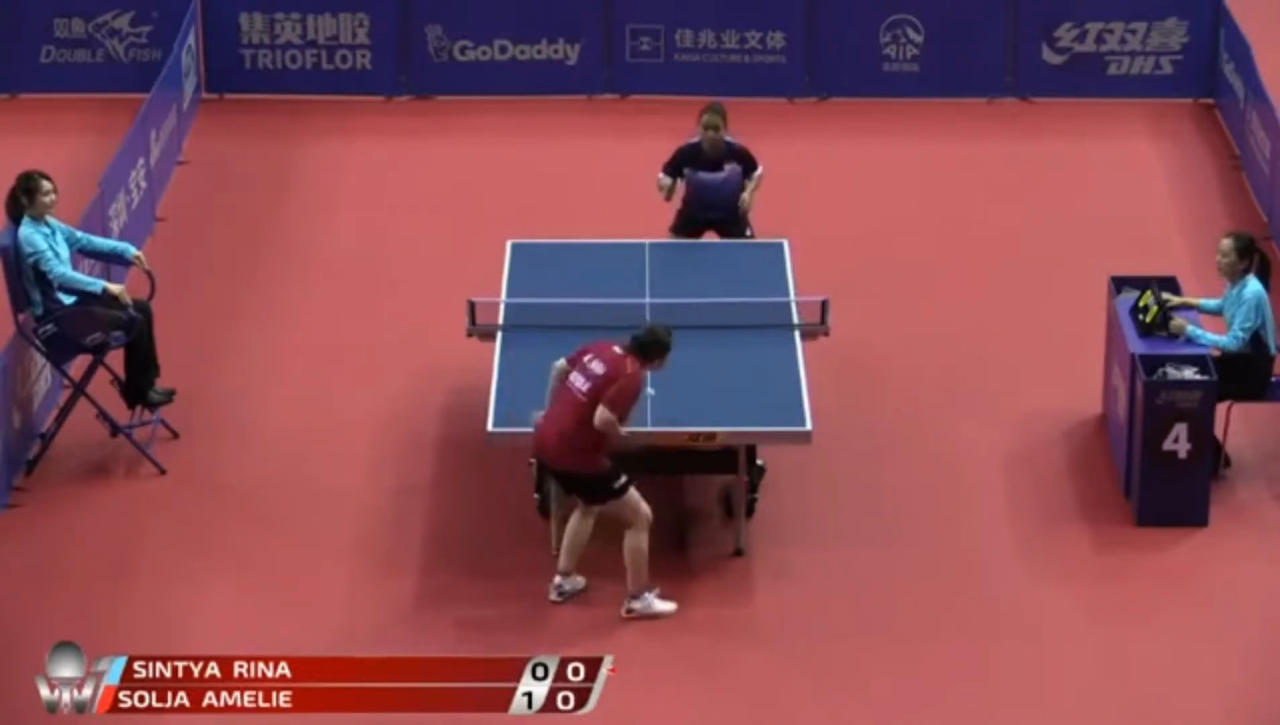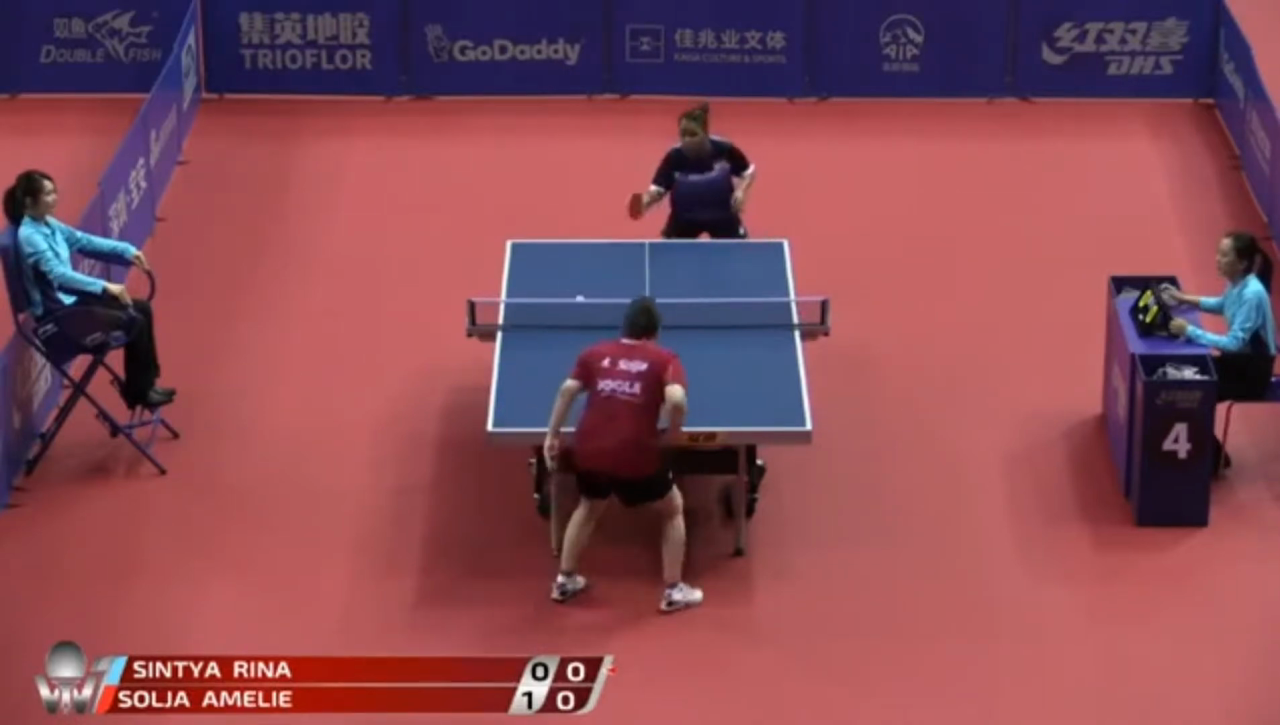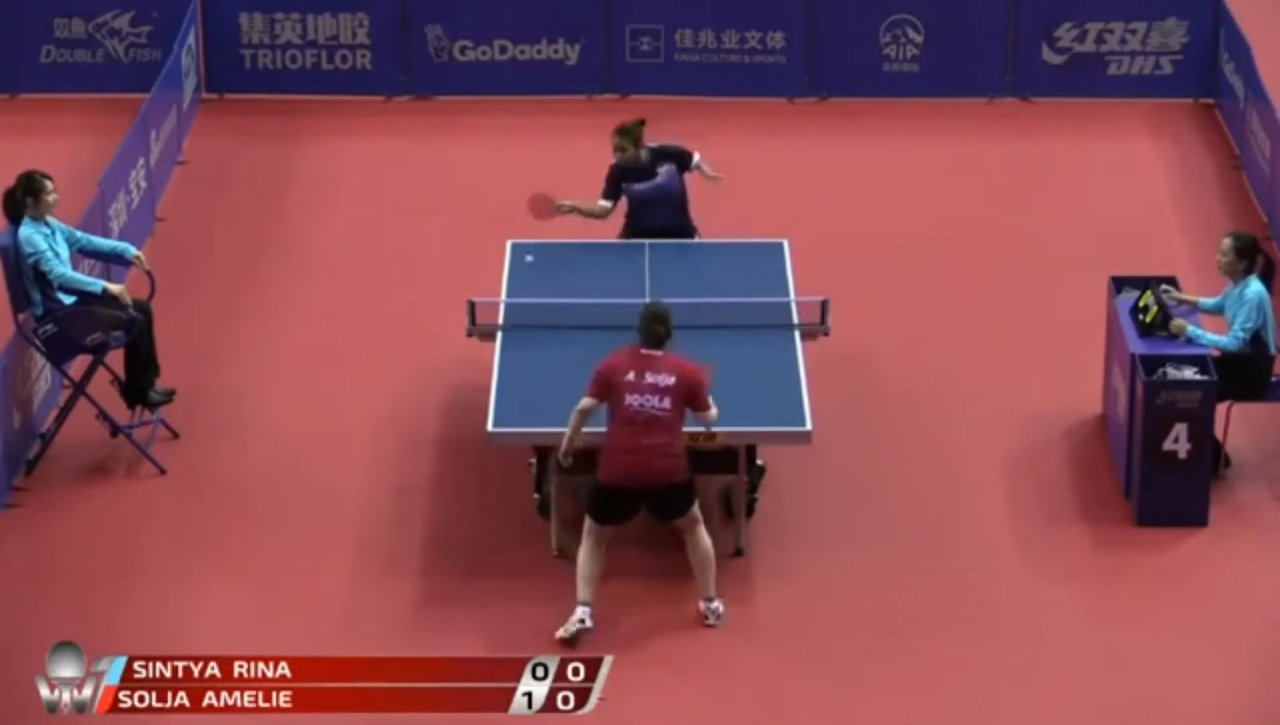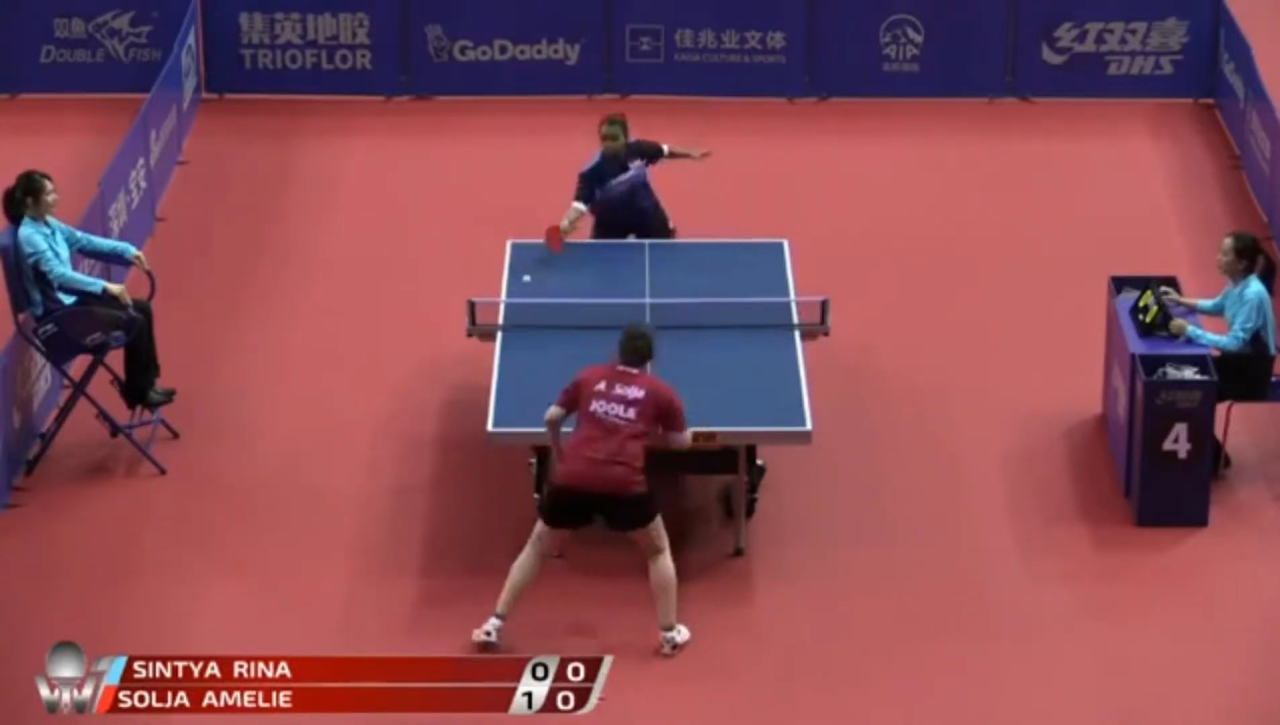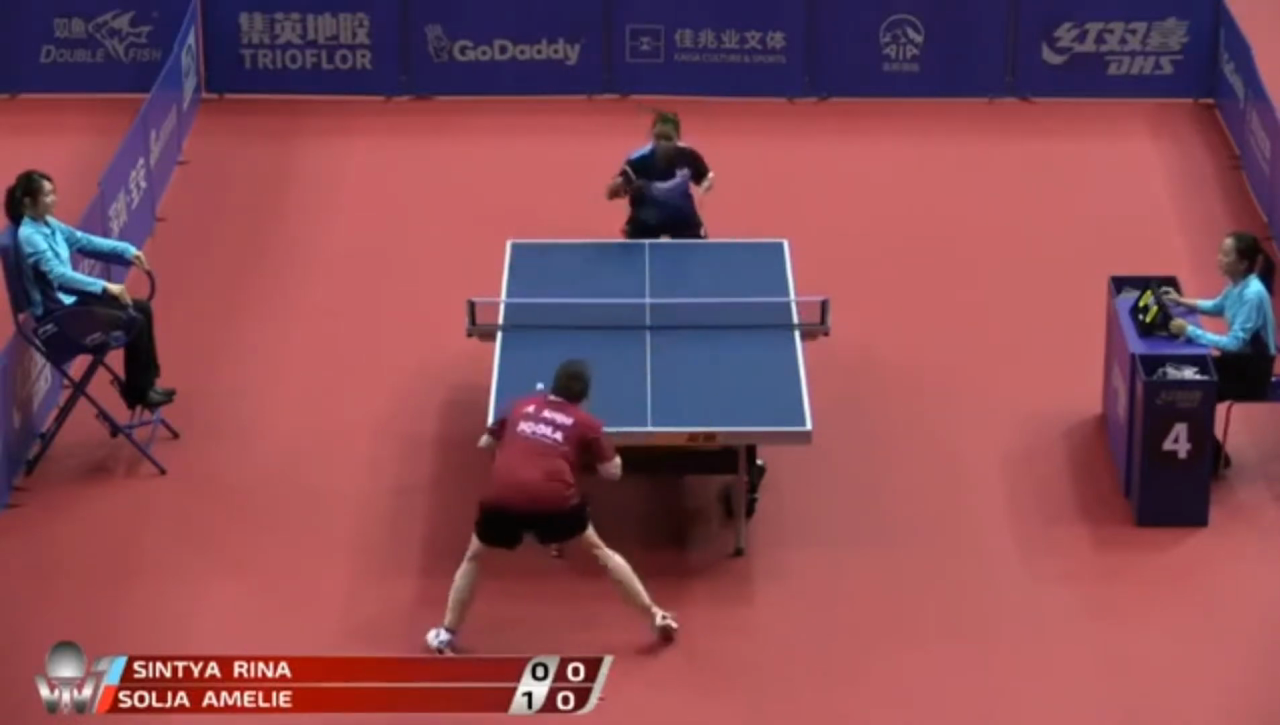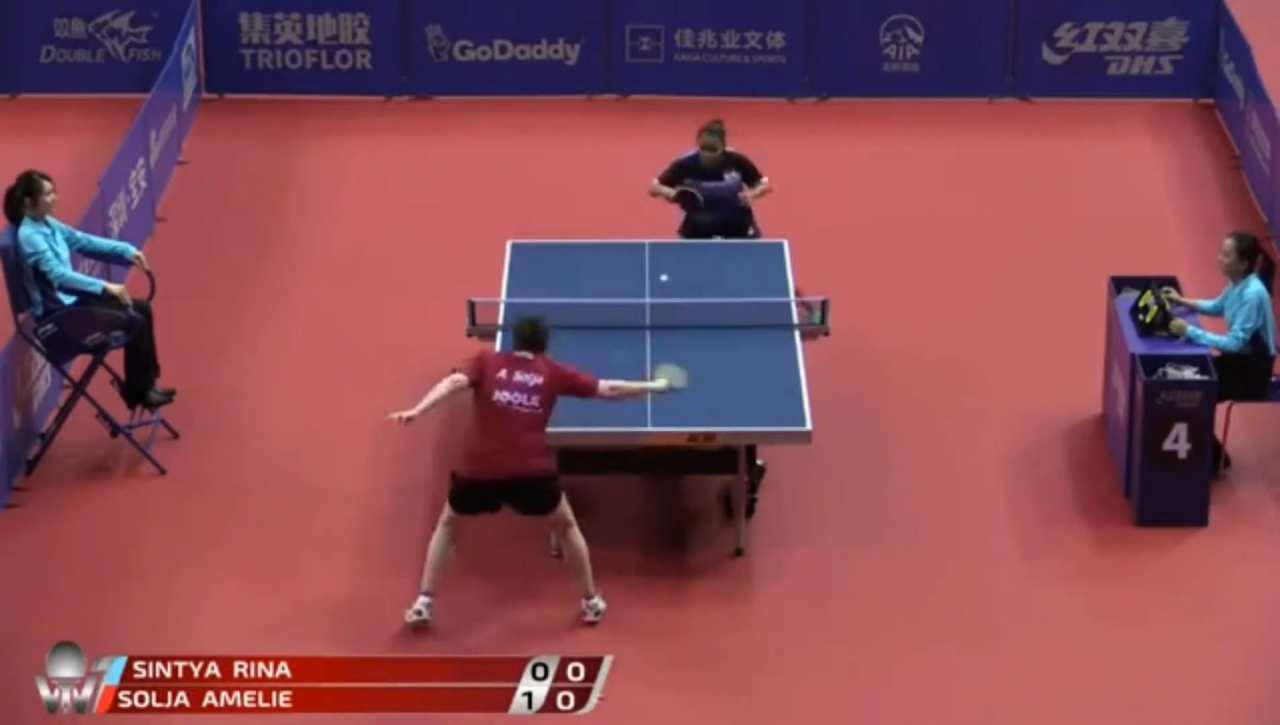
dt=0.3s
person 1, frame 1
left shoulder: (600, 350)
right shoulder: (631, 375)
left elbow: (558, 367)
right elbow: (602, 421)
left wrist: (551, 411)
right wrist: (618, 436)
left hip: (548, 443)
right hip: (576, 455)
left knee: (590, 506)
right knee: (640, 517)
left ankle: (563, 581)
right ankle: (638, 598)
person 1, frame 2
left shoulder: (595, 354)
right shoulder: (664, 359)
left elbow: (567, 391)
right elbow: (677, 400)
left wrist: (552, 436)
right wrist: (672, 428)
left hip: (590, 453)
right hip: (639, 459)
left knee: (588, 509)
right knee: (673, 512)
left ankle: (565, 581)
right ankle: (673, 591)
person 1, frame 3
left shoulder: (613, 364)
right shoulder: (688, 371)
left elbow: (584, 407)
right elbow: (709, 419)
left wrist: (568, 441)
right wrist: (707, 402)
left hip: (616, 472)
right hip: (667, 471)
left knee: (592, 540)
right knee: (694, 528)
left ankle: (582, 613)
right ankle: (710, 605)
person 1, frame 4
left shoulder: (589, 377)
right shoulder: (660, 392)
left elbow: (552, 417)
right elbow: (682, 441)
left wrist: (558, 453)
right wrist: (655, 431)
left hip: (573, 480)
right hip: (623, 485)
left knee: (535, 549)
right knee: (657, 551)
left ankle: (494, 625)
right ankle: (670, 632)
person 1, frame 5
left shoulder: (520, 406)
right shoulder: (585, 423)
left elbow: (485, 443)
right elbow: (613, 472)
right wrist: (583, 455)
left hip: (501, 496)
right hip: (555, 499)
left knee: (473, 559)
right knee: (600, 551)
left ankle: (445, 634)
right ankle: (655, 617)
person 1, frame 6
left shoulder: (486, 360)
right shoulder: (555, 372)
left elbow: (454, 382)
right elbow: (607, 389)
left wrist: (416, 411)
right wrist: (653, 387)
left hip: (478, 469)
right hip: (531, 471)
left knee: (446, 525)
right knee: (567, 527)
left ankle: (424, 602)
right ankle: (591, 602)
person 2, frame 1
left shoulder: (48, 223)
right shoulder: (28, 236)
left elbow: (85, 241)
right elbow: (58, 274)
left wrist: (126, 250)
right wrist: (105, 286)
left hip: (72, 296)
right hip: (56, 310)
left knee: (142, 310)
right knee: (134, 322)
left ankle: (145, 382)
right ankle: (139, 392)
person 2, frame 2
left shoulder: (48, 223)
right shoulder: (29, 236)
left elbow: (84, 240)
right elbow: (58, 274)
left wrist: (126, 250)
right wrist: (104, 286)
left hip: (72, 296)
right hip: (56, 310)
left knee: (142, 309)
right knee: (134, 322)
left ankle: (146, 382)
right ankle: (139, 392)
person 2, frame 3
left shoulder: (48, 223)
right shoulder: (29, 236)
left elbow: (84, 241)
right elbow: (58, 274)
left wrist: (126, 250)
right wrist: (105, 286)
left hip: (72, 296)
right hip: (57, 310)
left knee: (142, 309)
right knee: (134, 322)
left ankle: (145, 382)
right ankle: (139, 392)
person 2, frame 4
left shoulder: (48, 223)
right shoulder: (29, 236)
left elbow: (84, 240)
right elbow: (59, 274)
left wrist: (126, 250)
right wrist: (105, 286)
left hip: (72, 296)
right hip: (57, 310)
left knee: (142, 309)
right knee: (134, 323)
left ankle: (145, 382)
right ankle: (138, 392)
person 2, frame 5
left shoulder: (48, 223)
right shoulder: (29, 236)
left elbow: (84, 241)
right elbow: (58, 275)
left wrist: (126, 250)
right wrist: (105, 286)
left hip: (72, 296)
right hip: (57, 310)
left knee: (142, 309)
right knee: (134, 322)
left ankle: (145, 382)
right ankle: (139, 392)
person 2, frame 6
left shoulder: (47, 223)
right shoulder: (29, 236)
left elbow: (84, 240)
right elbow: (58, 274)
left wrist: (126, 250)
right wrist: (105, 287)
left hip: (72, 296)
right hip: (57, 311)
left knee: (142, 309)
right knee: (134, 323)
left ankle: (146, 383)
right ankle: (138, 392)
person 3, frame 1
left shoulder: (1251, 294)
right shoulder: (1237, 284)
left elbow: (1233, 343)
right elbow: (1222, 306)
left wrist: (1189, 330)
right wrist: (1184, 301)
left hip: (1254, 369)
right hip: (1240, 358)
left ankle: (1214, 456)
person 3, frame 2
left shoulder: (1252, 294)
right shoulder: (1237, 284)
left elbow: (1234, 343)
right elbow: (1221, 305)
left wrist: (1189, 331)
right wrist: (1184, 298)
left hip: (1254, 370)
right hip: (1240, 358)
left ankle: (1214, 456)
person 3, frame 3
left shoulder: (1253, 295)
right shoulder: (1237, 284)
left elbow: (1234, 343)
right elbow: (1218, 305)
left wrist: (1189, 331)
right wrist: (1182, 298)
left hip: (1254, 370)
right hip: (1240, 358)
left ankle: (1214, 456)
person 3, frame 4
left shoulder: (1253, 294)
right shoulder: (1237, 284)
left elbow: (1234, 343)
right elbow: (1216, 306)
left wrist: (1189, 331)
right wrist: (1181, 301)
left hip: (1254, 370)
right hip: (1240, 358)
left ankle: (1214, 456)
person 3, frame 5
left shoulder: (1253, 294)
right shoulder: (1237, 284)
left elbow: (1234, 343)
right elbow: (1217, 307)
left wrist: (1189, 331)
right wrist: (1182, 301)
left hip: (1254, 370)
right hip: (1240, 358)
left ankle: (1215, 456)
person 3, frame 6
left shoulder: (1253, 294)
right shoulder: (1237, 284)
left elbow: (1234, 343)
right elbow: (1217, 307)
left wrist: (1189, 331)
right wrist: (1182, 301)
left hip: (1254, 370)
right hip: (1240, 358)
left ankle: (1215, 456)
